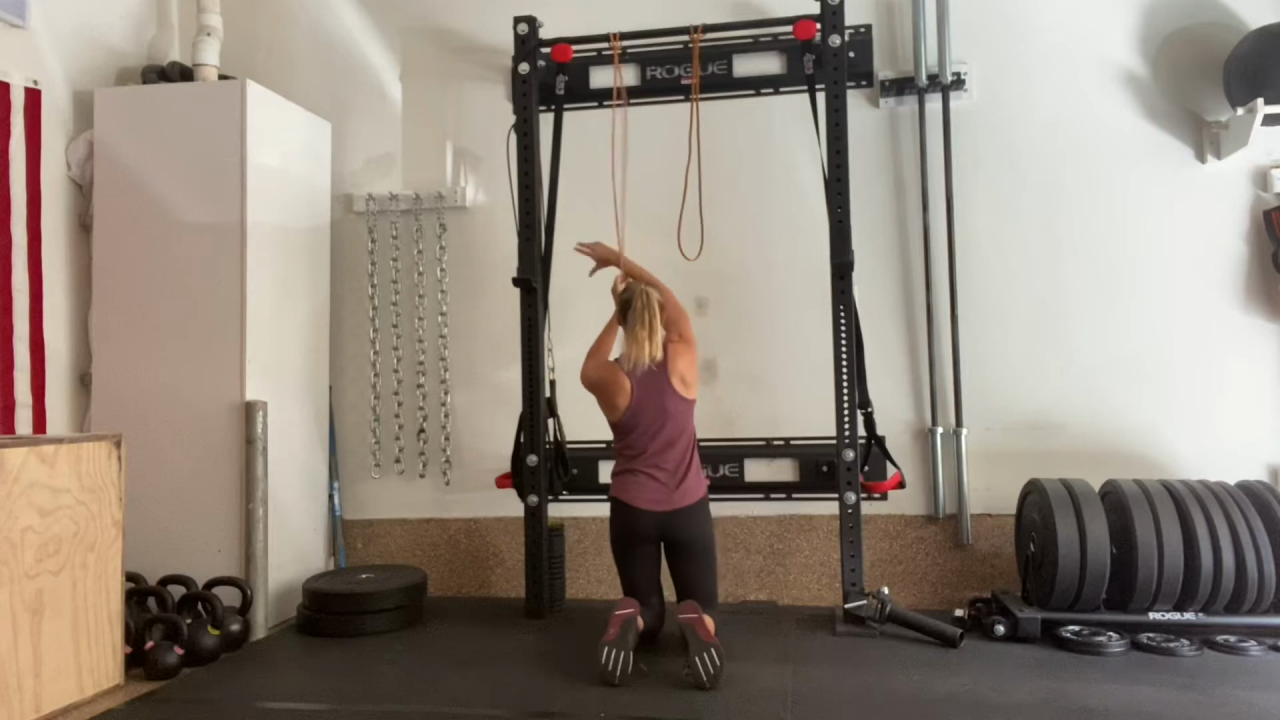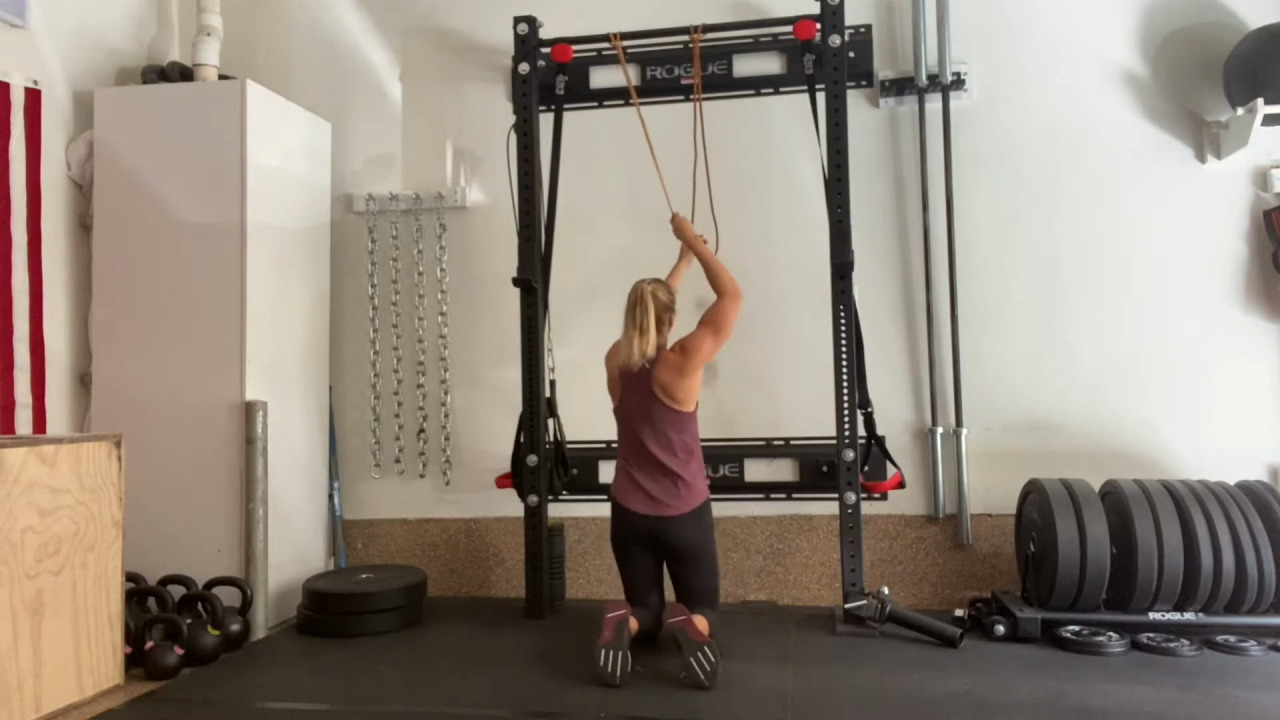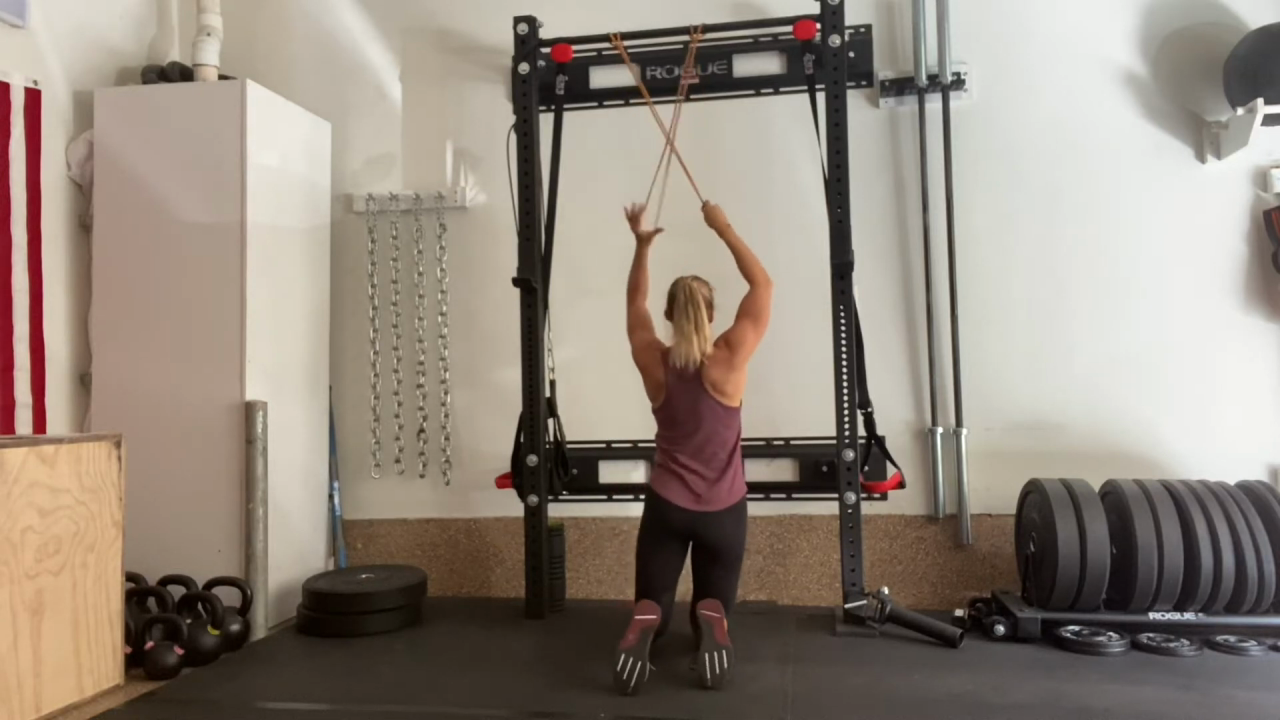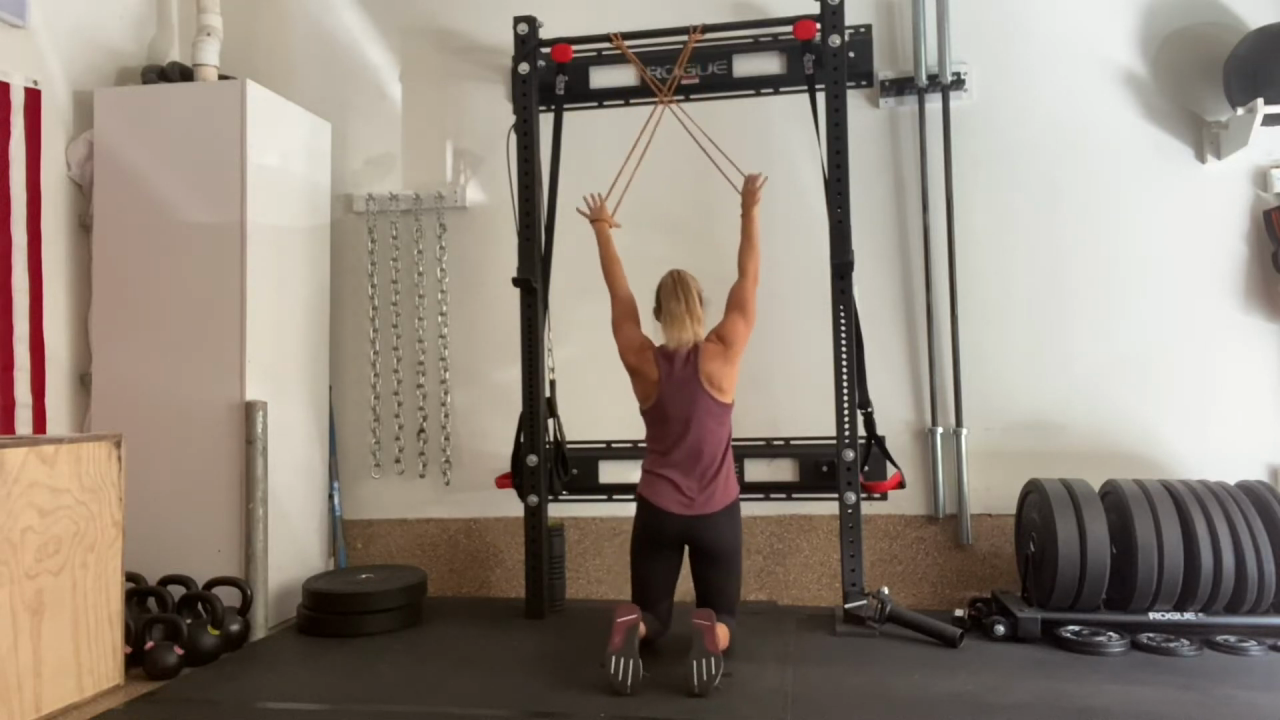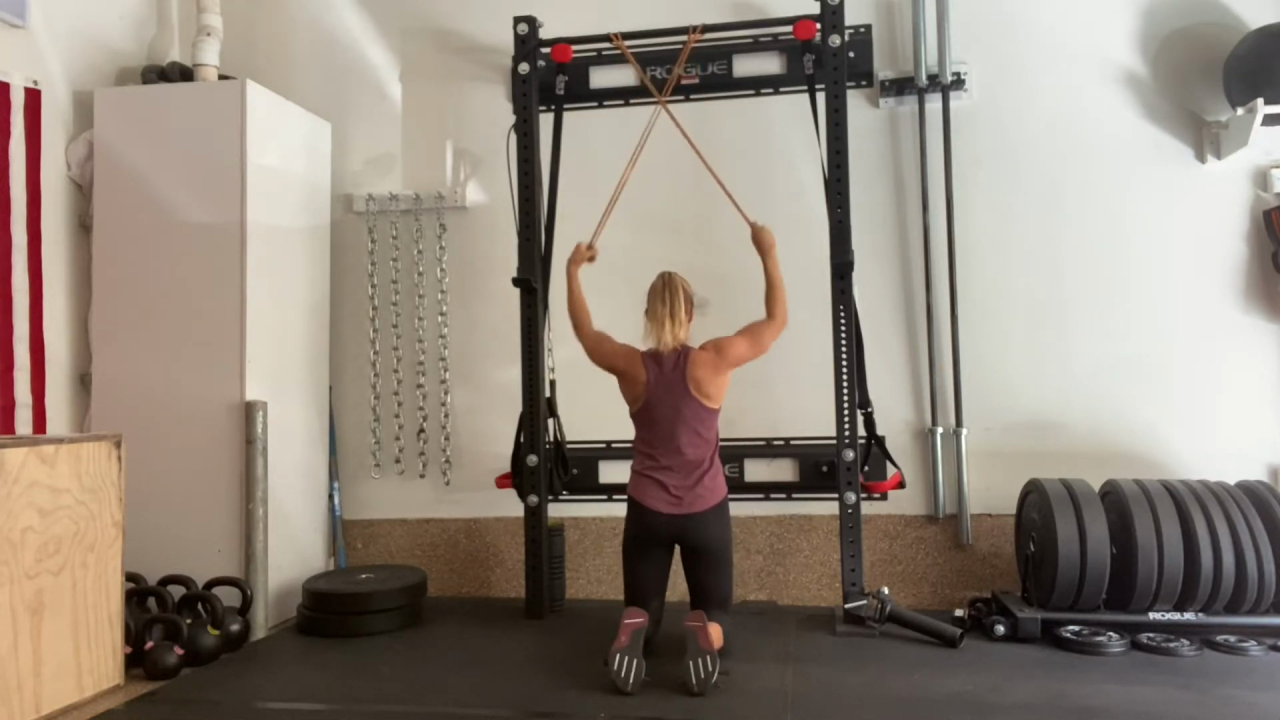
dt=1s
person 1, frame 1
left shoulder: (608, 378)
right shoulder: (683, 356)
right elbow: (665, 295)
left wrist: (618, 309)
right wrist: (619, 259)
left hip: (632, 509)
right hip: (687, 507)
left knee: (647, 610)
right knee: (703, 604)
left ankle: (629, 623)
right ankle: (696, 624)
person 1, frame 2
left shoulder: (615, 363)
right shoulder: (682, 363)
left elbow: (647, 314)
right elbow: (731, 296)
left wrist: (683, 261)
right wrist: (692, 241)
left hip: (630, 512)
right hip: (685, 513)
left knee: (647, 613)
right knee: (702, 606)
left ankle: (625, 624)
right ankle: (689, 625)
person 1, frame 3
left shoulder: (652, 362)
right shoulder: (729, 360)
left elbow: (636, 303)
right elbow: (762, 284)
left wrist: (641, 247)
right wrist: (722, 227)
left hip: (666, 507)
right hip: (722, 511)
left knee: (654, 606)
right knee: (714, 603)
left ankle: (642, 622)
right ankle: (710, 623)
person 1, frame 4
left shoulder: (642, 362)
right shoulder: (721, 357)
left elbow: (618, 291)
right elbow: (748, 279)
left wrist: (602, 229)
right wrist: (749, 210)
left hip: (657, 510)
right hip: (716, 513)
left knee: (652, 614)
right knee: (722, 614)
left ankle: (630, 628)
right ankle: (709, 636)
person 1, frame 5
left shoulder: (631, 367)
right shoulder: (711, 363)
left elbow: (584, 328)
right elbow: (777, 320)
left wrist: (572, 271)
right wrist: (767, 253)
left hip: (647, 510)
right hip: (706, 510)
left knee: (642, 605)
right knee: (714, 611)
left ankle: (633, 631)
right ankle: (703, 633)
